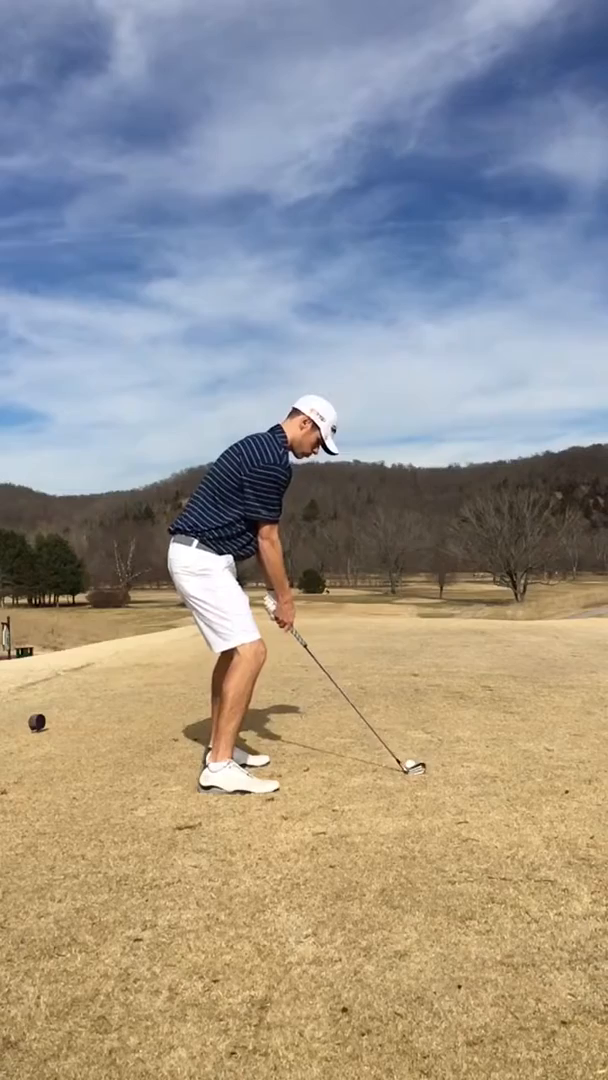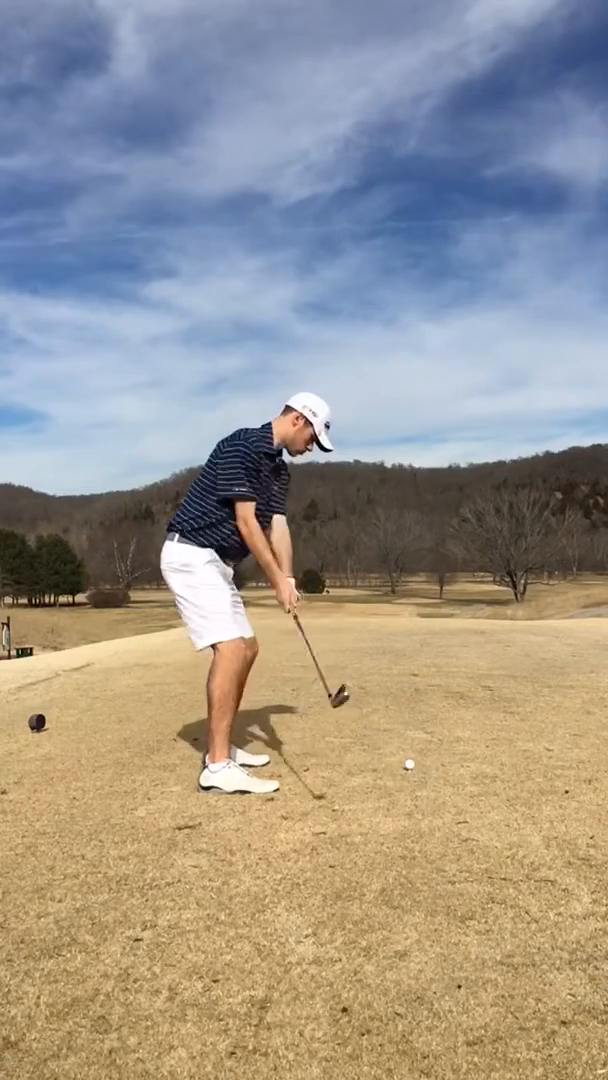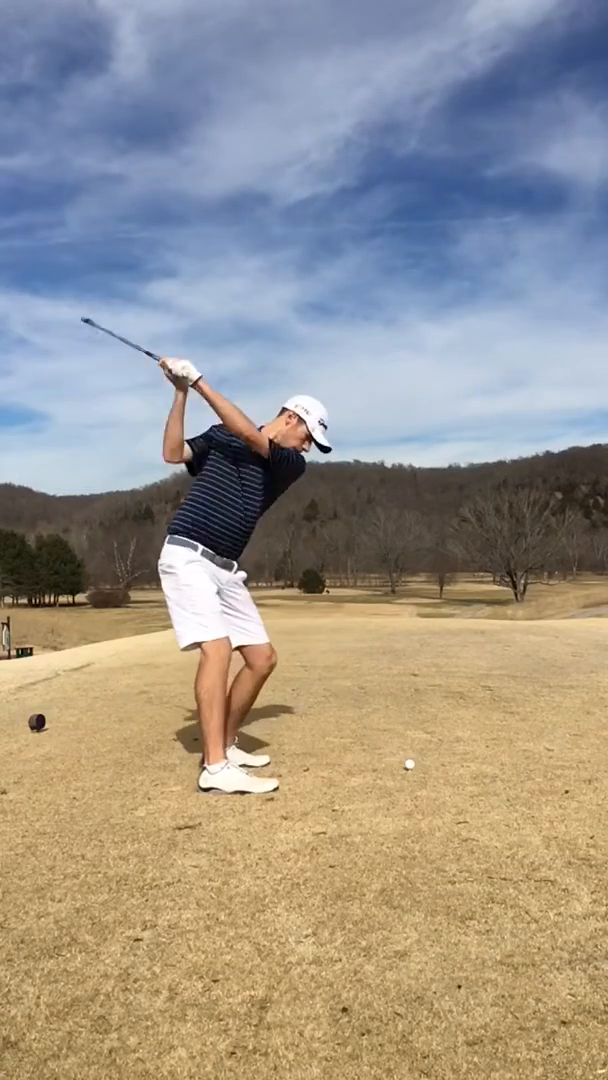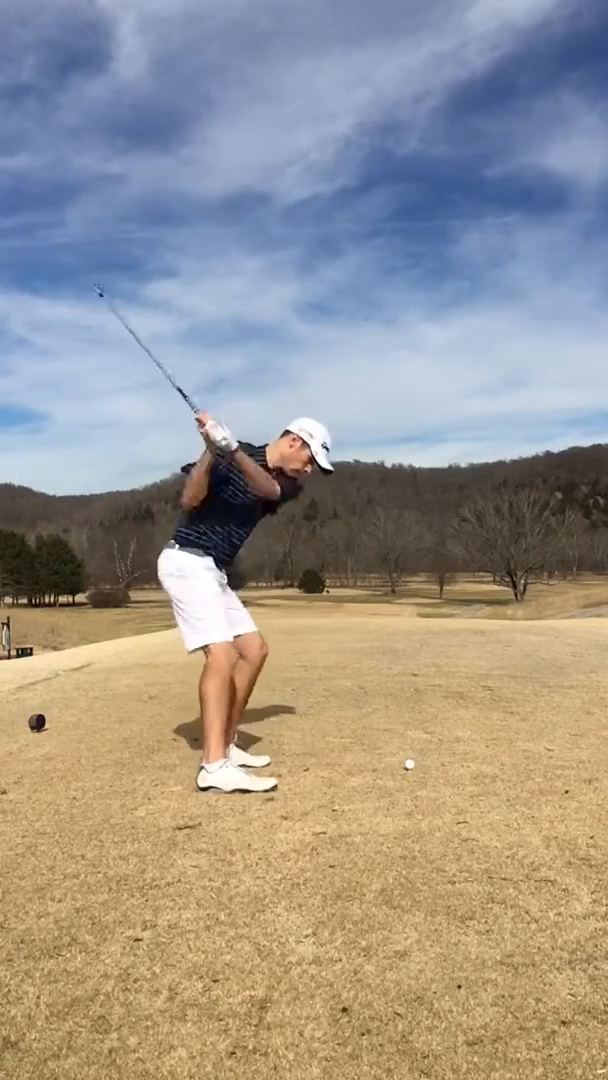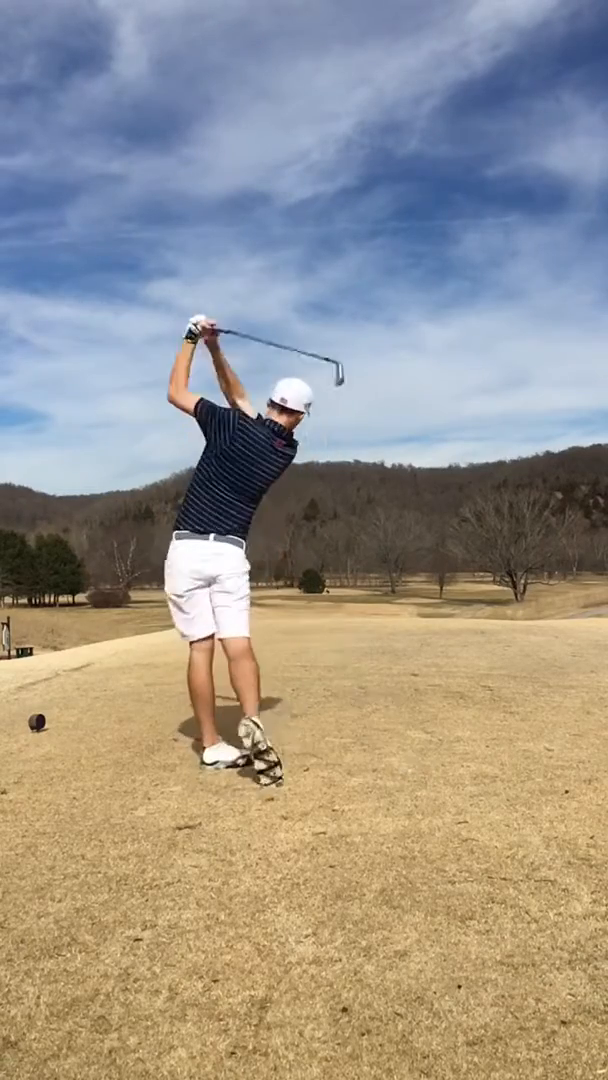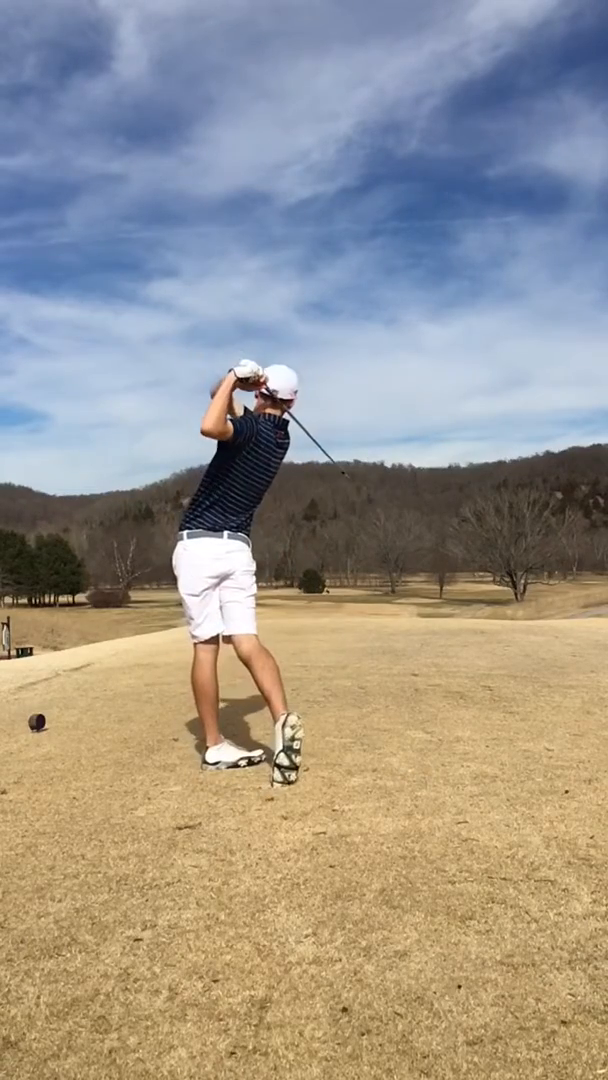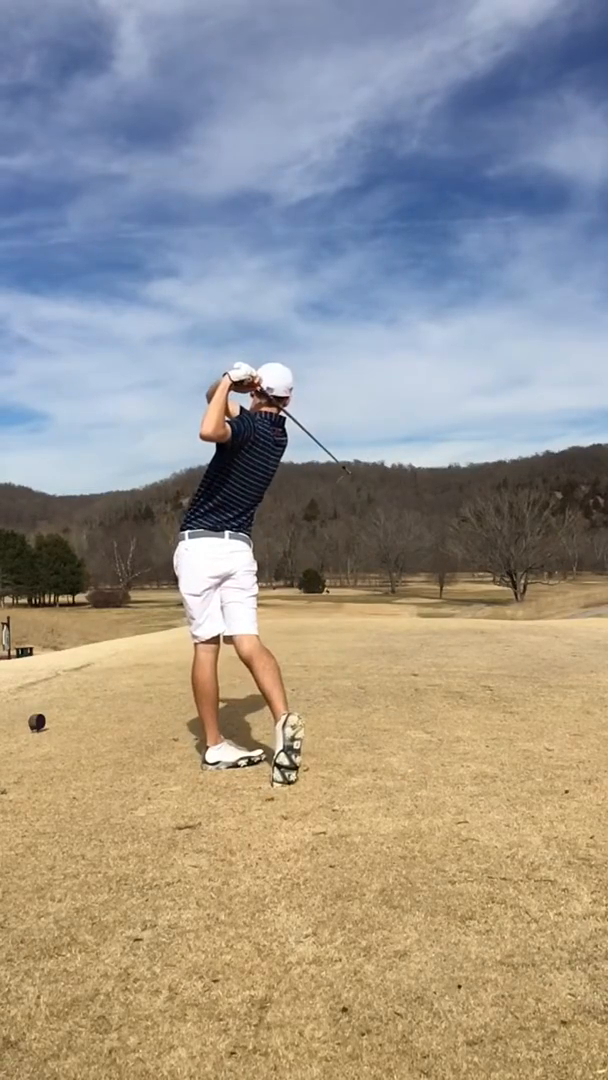
dt=0.4s
person 1, frame 1
left shoulder: (261, 448)
right shoulder: (272, 460)
left elbow: (259, 534)
right elbow: (268, 539)
left wrist: (274, 591)
right wrist: (285, 598)
left hip: (201, 556)
right hip: (202, 559)
left knee: (235, 650)
right knee: (250, 652)
left ankle: (220, 747)
right ankle: (219, 767)
person 1, frame 2
left shoulder: (278, 469)
right shoulder: (244, 444)
left elbow: (279, 528)
right elbow: (245, 521)
left wrist: (287, 578)
right wrist: (278, 580)
left hip: (213, 561)
right hip: (191, 556)
left knee: (246, 649)
right knee: (231, 649)
left ankle: (221, 747)
right ankle: (219, 767)
person 1, frame 3
left shoulder: (291, 464)
right shoulder: (218, 435)
left elbow: (245, 432)
right elbow: (173, 454)
left wrist: (197, 383)
right wrist: (180, 396)
left hip: (226, 568)
right hip: (187, 557)
left knee: (263, 658)
right knee: (216, 648)
left ankle: (226, 743)
right ankle: (216, 766)
person 1, frame 4
left shoulder: (283, 486)
right shoulder: (221, 461)
left elbow: (264, 486)
right elbow: (189, 500)
left wrist: (232, 448)
right wrist: (211, 449)
left hip: (213, 573)
right hip: (188, 565)
left knee: (254, 650)
right knee: (222, 654)
left ankle: (224, 745)
right ankle: (215, 768)
person 1, frame 5
left shoulder: (234, 427)
right shoulder: (287, 452)
left elbow: (176, 394)
right elbow: (239, 400)
left wrist: (194, 340)
right wrist: (215, 348)
left hip: (186, 548)
right hip: (227, 552)
left knee: (200, 646)
right knee: (238, 646)
left ankle: (212, 745)
right ankle: (250, 725)
person 1, frame 6
left shoulder: (252, 429)
right shoulder: (280, 436)
left elbow: (210, 426)
right elbow: (225, 405)
left wrist: (235, 378)
right wrist: (236, 382)
left hip: (199, 548)
right hip: (236, 549)
left knee: (206, 646)
right knee: (248, 643)
left ankle: (215, 747)
right ankle: (283, 719)
person 1, frame 7
left shoulder: (250, 425)
right shoulder: (279, 433)
left elbow: (209, 431)
right elbow: (216, 398)
left wrist: (230, 380)
right wrist: (229, 384)
left hip: (200, 547)
right hip: (238, 548)
left knee: (206, 645)
right knee: (249, 643)
left ankle: (214, 746)
right ankle: (284, 720)
